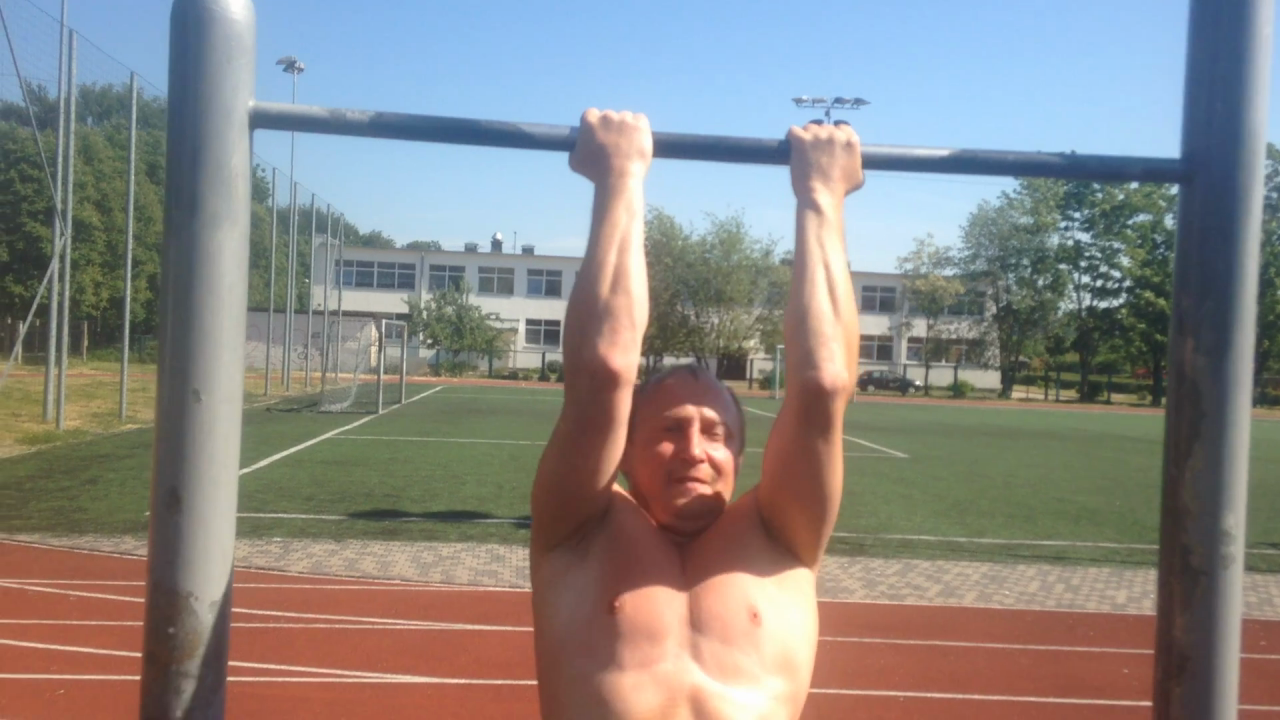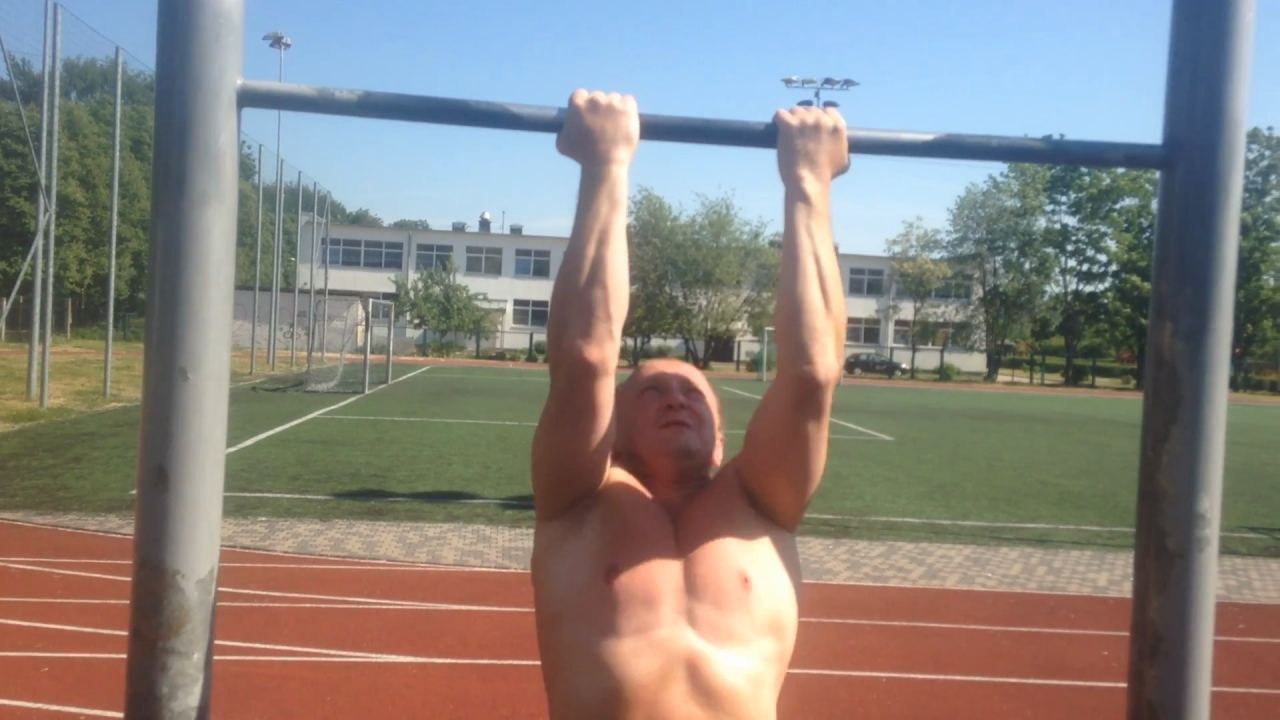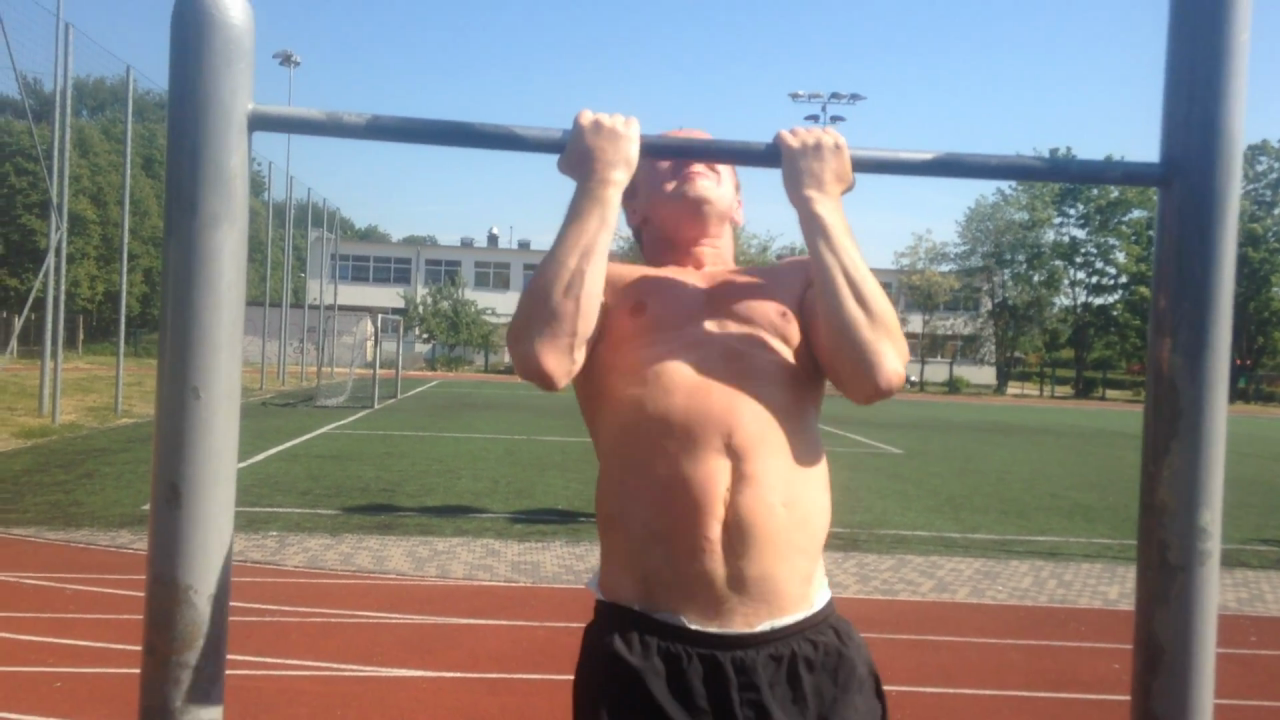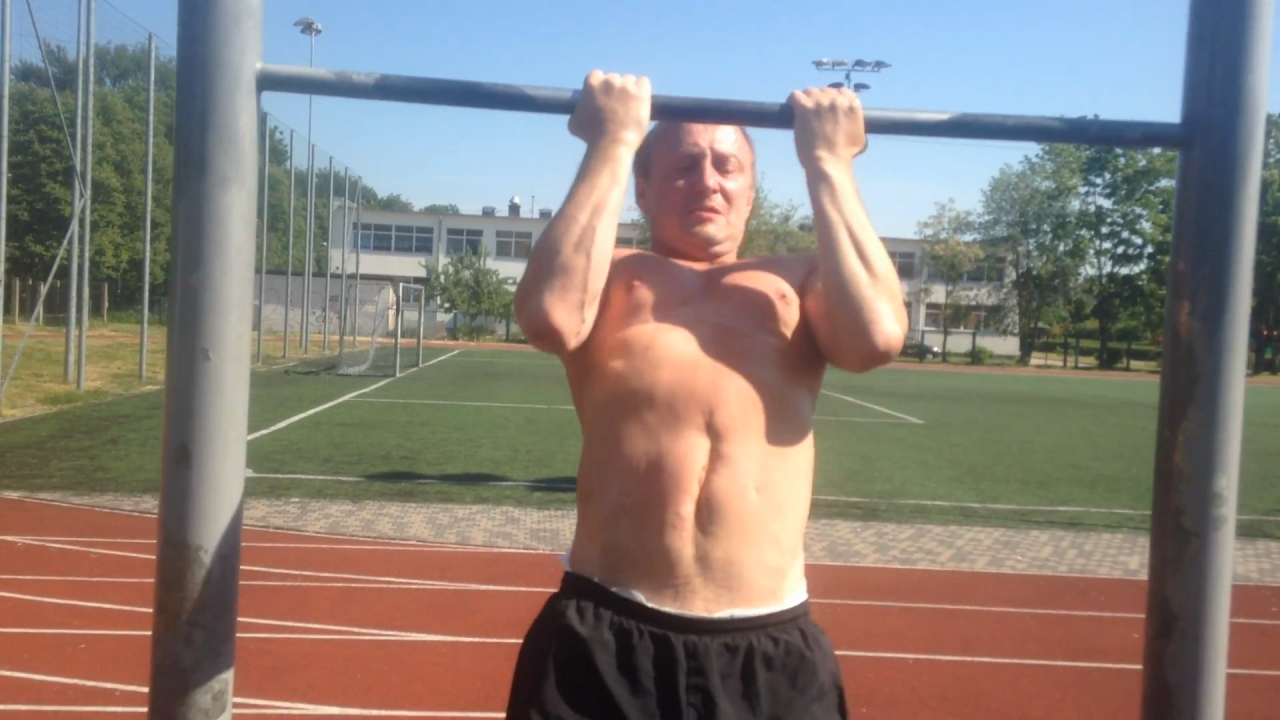
dt=0.7s
person 1, frame 1
left shoulder: (774, 549)
right shoulder: (582, 541)
left elbow: (823, 381)
right elbow: (603, 370)
left wrist: (820, 195)
right wrist: (622, 178)
person 1, frame 2
left shoulder: (756, 510)
right shoulder: (582, 506)
left elbow: (814, 369)
right elbow: (585, 355)
left wrist: (808, 183)
right wrist: (607, 166)
person 1, frame 3
left shoulder: (798, 284)
right shoulder: (607, 289)
left elbow: (879, 370)
right elbow: (544, 356)
left wrist: (818, 198)
right wrist: (602, 178)
right hip: (644, 661)
person 1, frame 4
left shoulder: (796, 283)
right shoulder: (611, 278)
left elbow: (877, 335)
right elbow: (551, 316)
left wrist: (828, 159)
right wrist: (613, 141)
right hip: (604, 639)
